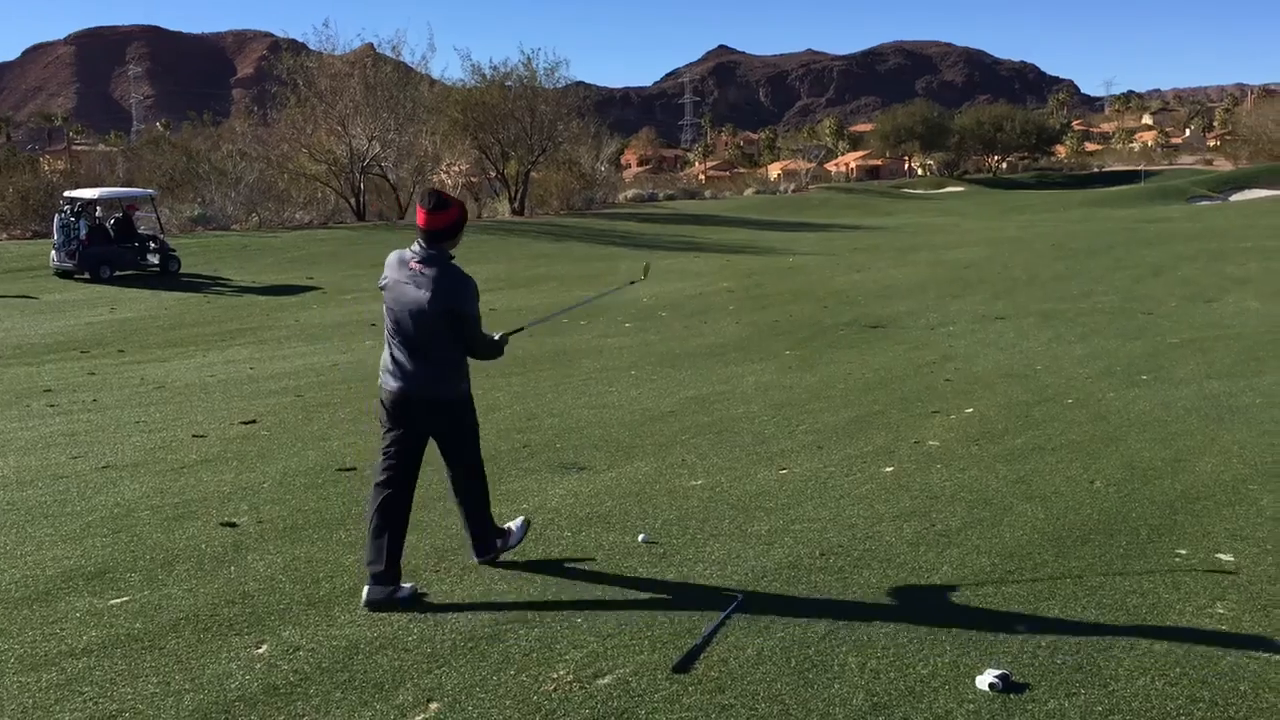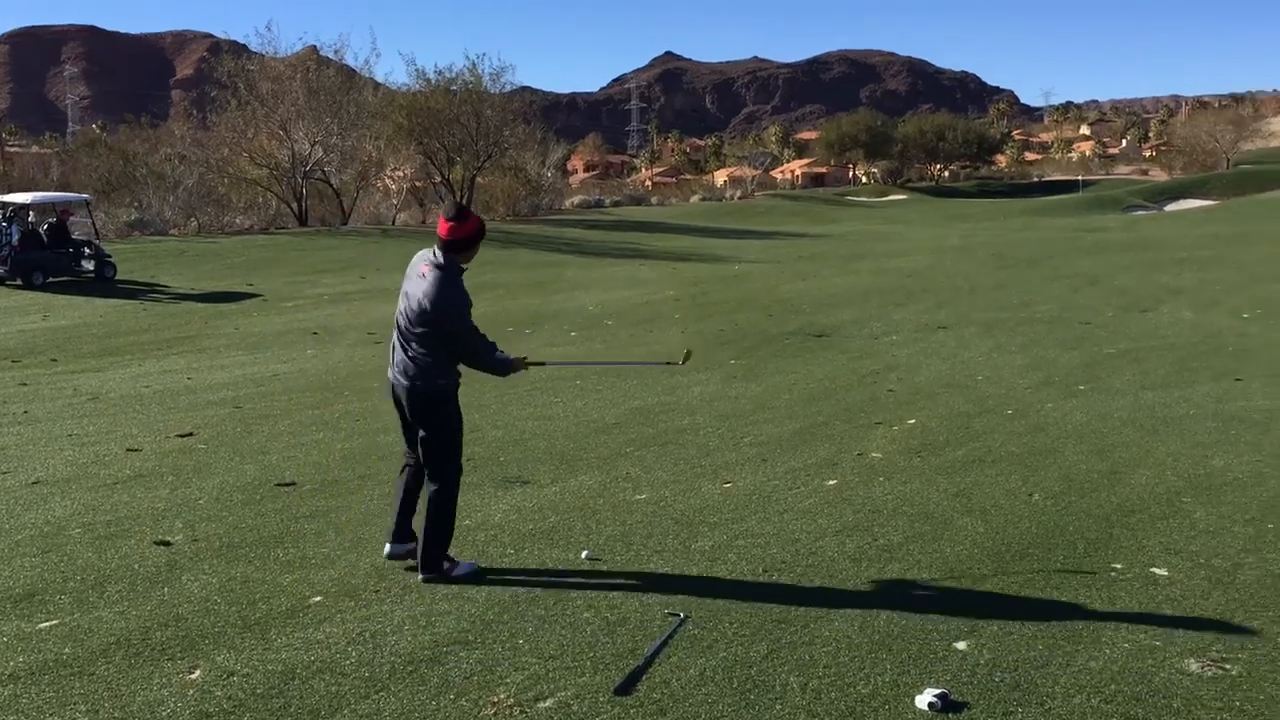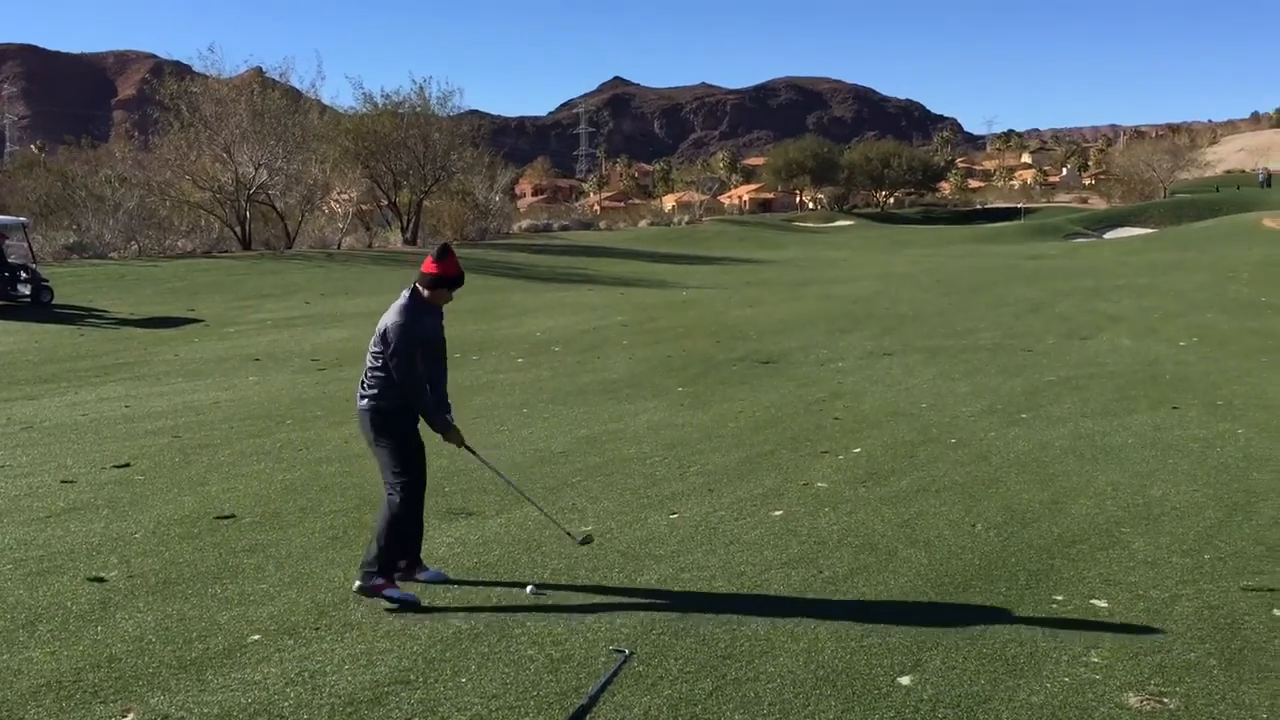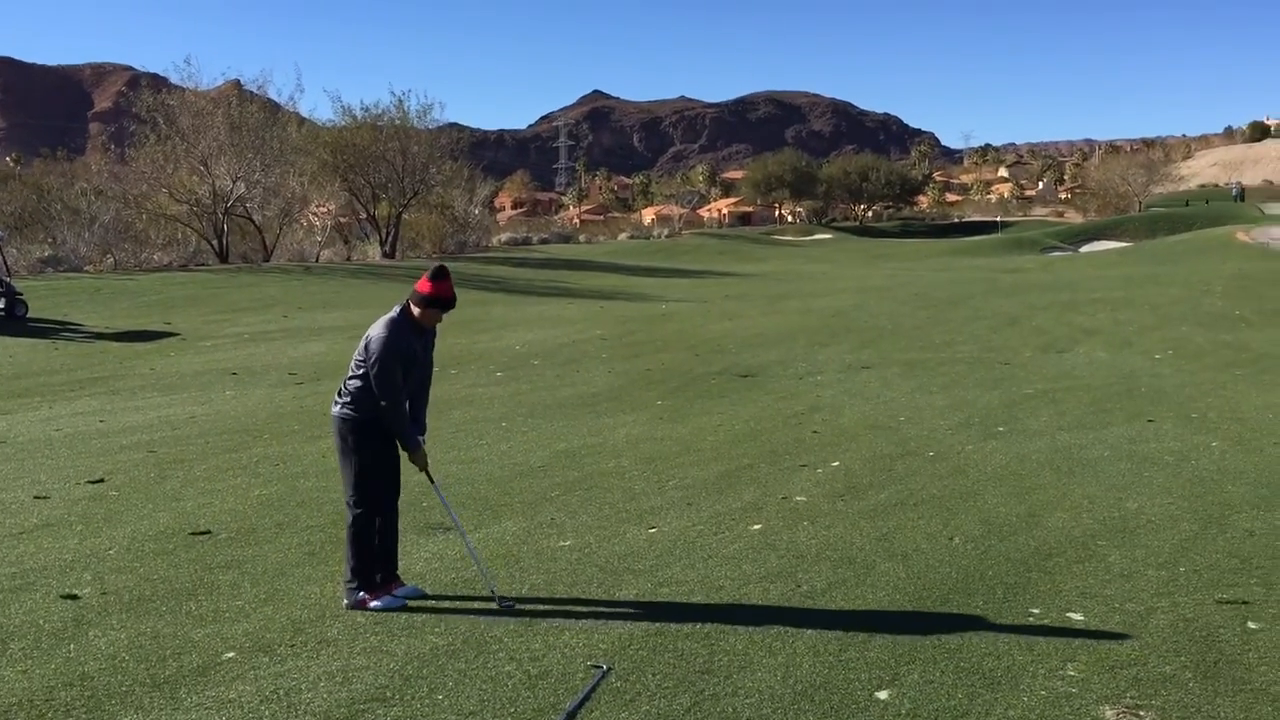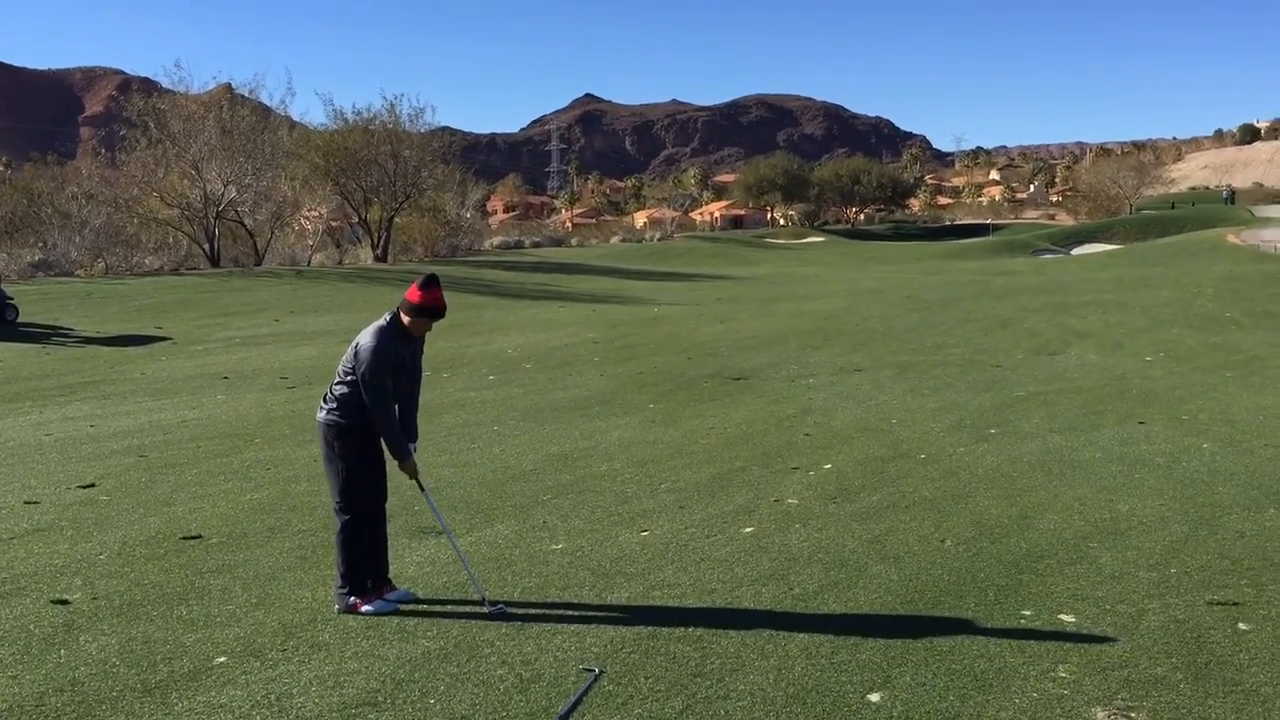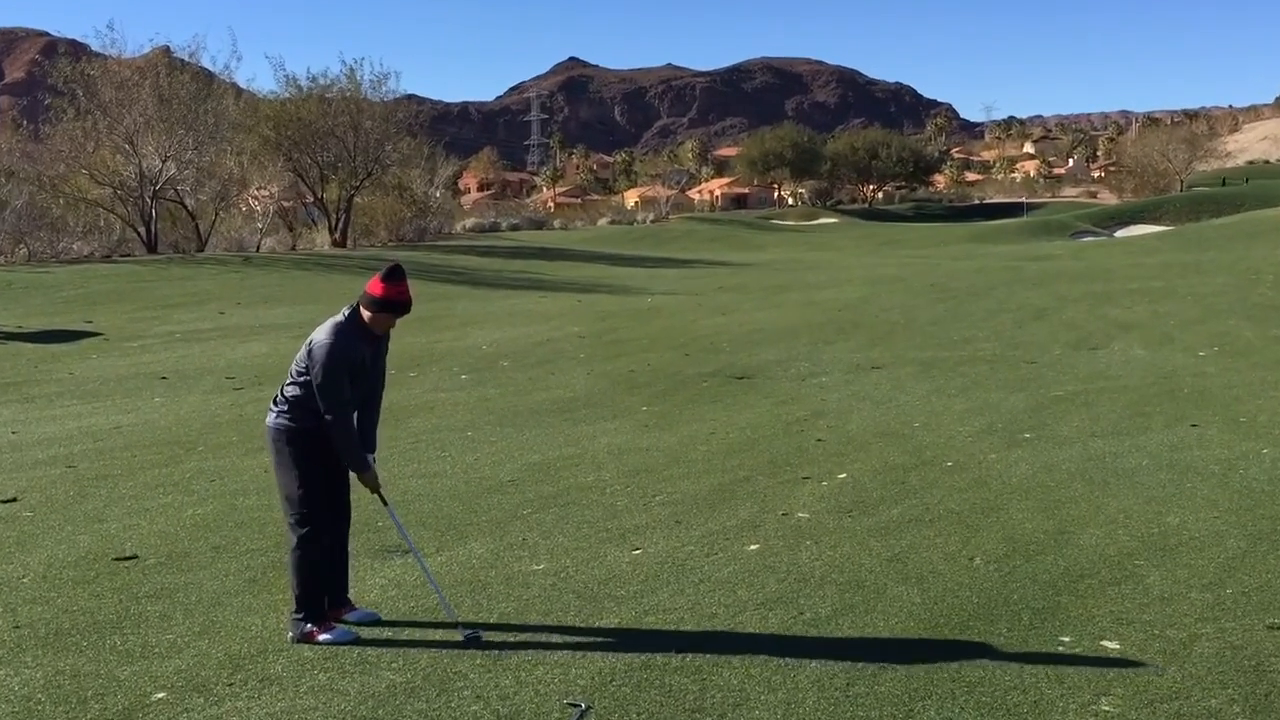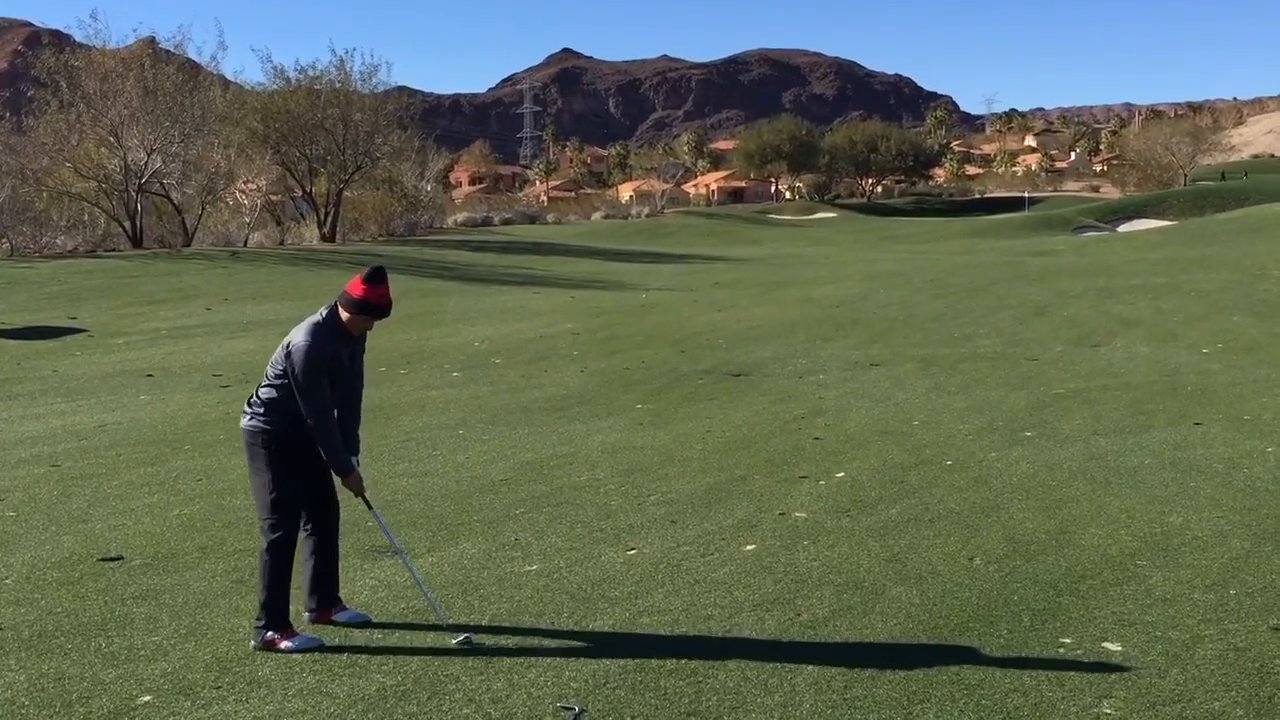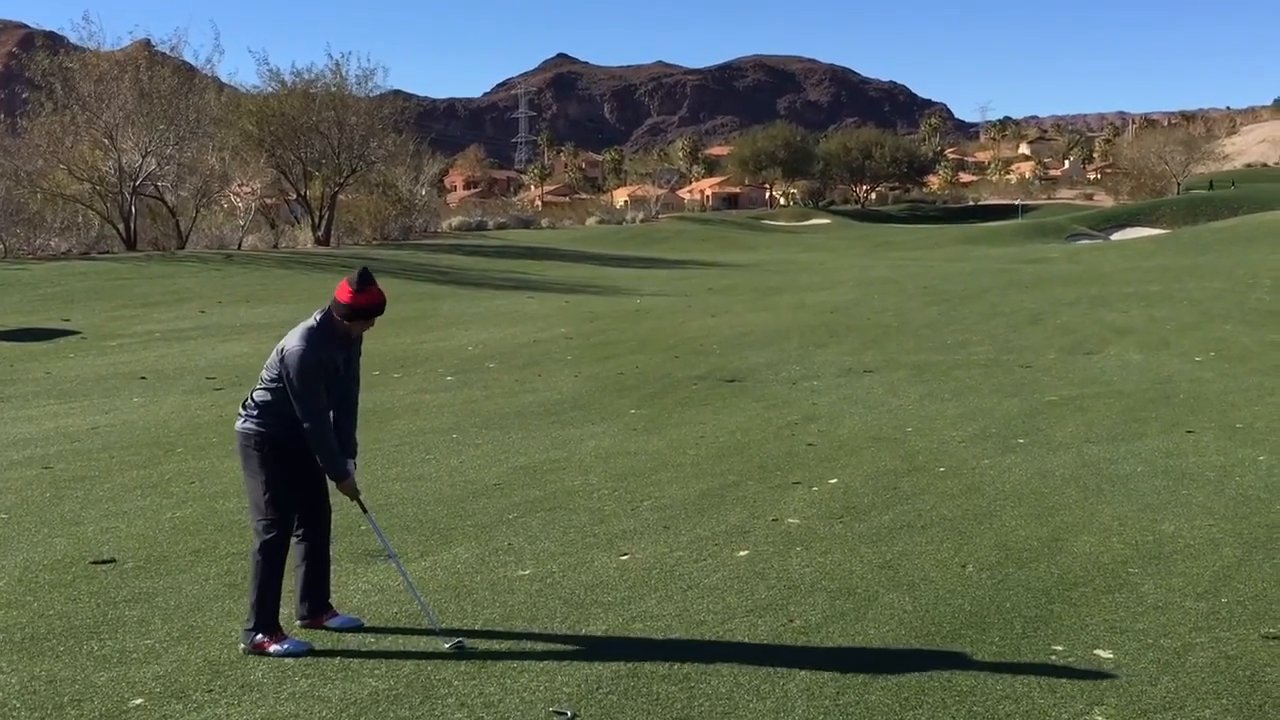
dt=0.5s
person 1, frame 1
left shoulder: (394, 264)
right shoulder: (457, 284)
right elbow: (475, 346)
left wrist: (485, 340)
right wrist: (497, 344)
left hip: (397, 392)
right hip: (446, 396)
left knee: (393, 482)
right knee: (467, 475)
left ankle: (382, 580)
right ankle: (488, 543)
person 1, frame 2
left shoulder: (421, 260)
right shoulder: (450, 293)
right elbow: (469, 349)
left wrist: (497, 355)
right wrist: (507, 365)
left hip: (402, 379)
right hip: (432, 389)
left knee: (419, 459)
right knee: (443, 473)
left ankle: (401, 538)
right ankle: (433, 562)
person 1, frame 3
left shoulder: (431, 310)
right shoulder: (401, 323)
left elbow: (436, 368)
right elbow: (412, 384)
left wrist: (444, 416)
right wrist: (441, 425)
left hip: (401, 408)
right hip: (382, 411)
left knee: (415, 484)
right knee: (403, 489)
left ankle: (407, 562)
right ankle: (373, 574)
person 1, frame 4
left shoulder: (424, 330)
right shoulder: (386, 336)
left elbow: (419, 386)
right elbow: (390, 399)
left wrist: (417, 436)
right wrist: (411, 446)
left hip: (380, 421)
right hip: (356, 421)
left knee: (387, 501)
right knee: (364, 504)
left ankle: (385, 578)
right ankle: (358, 589)
person 1, frame 5
left shoulder: (412, 337)
right shoulder: (376, 344)
left elbow: (409, 392)
right elbow: (381, 406)
left wrist: (409, 443)
right wrist: (402, 454)
left hip: (365, 426)
right hip: (341, 425)
left knee: (375, 505)
right knee: (352, 508)
left ankle: (377, 582)
right ankle: (350, 593)
person 1, frame 6
left shoulder: (376, 335)
right shoulder: (331, 342)
left elbow: (370, 396)
right elbow: (336, 412)
left wrist: (366, 454)
right wrist: (360, 467)
left hip: (323, 431)
right hip: (294, 431)
left knee: (338, 517)
right knee: (310, 523)
left ankle: (335, 603)
right ankle: (307, 620)
person 1, frame 7
left shoulder: (352, 335)
right shoulder: (309, 343)
left elbow: (349, 397)
right elbow: (319, 414)
left wrist: (351, 456)
right wrist: (344, 469)
left hip: (300, 432)
right hip: (270, 433)
left knee: (324, 513)
right knee: (282, 527)
left ankle: (323, 603)
right ankle: (270, 628)
person 1, frame 8
left shoulder: (348, 337)
right shoulder: (303, 348)
left elbow: (345, 401)
right elbow: (315, 418)
left wrist: (347, 460)
right wrist: (339, 474)
left hip: (295, 435)
right hip: (264, 437)
left knee: (316, 518)
right knee: (275, 529)
left ankle: (314, 609)
right ankle: (259, 631)
